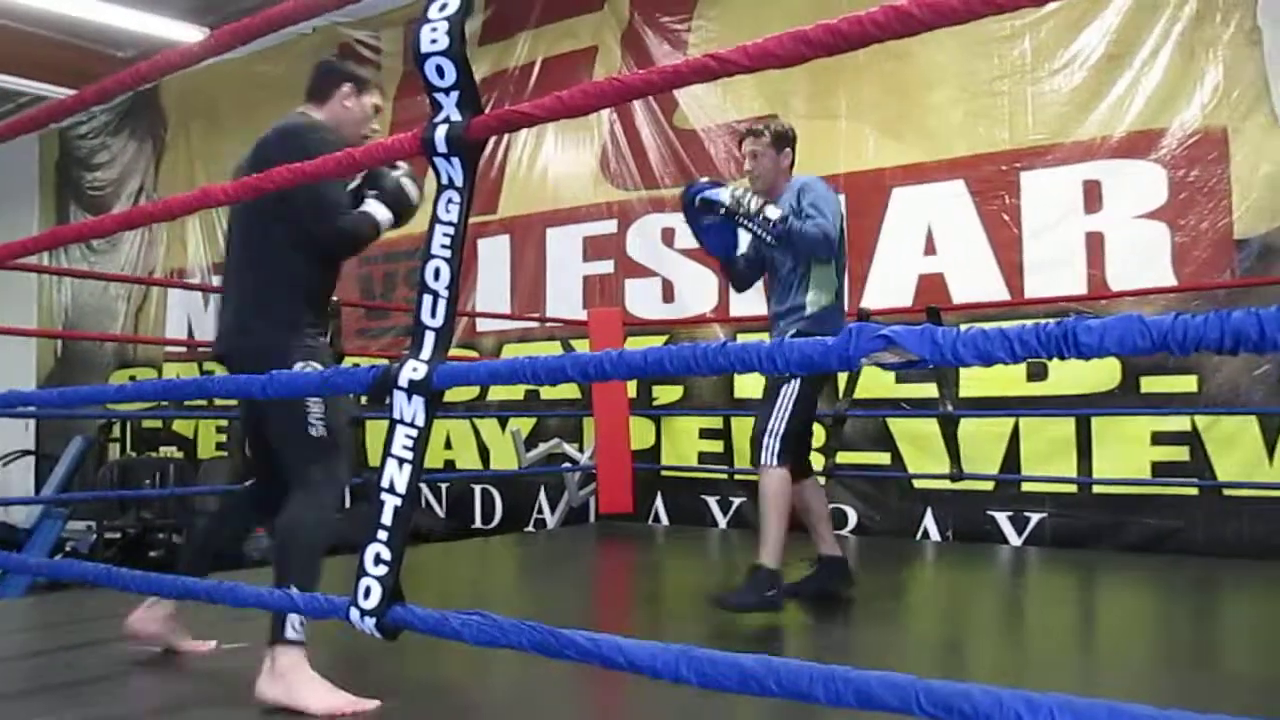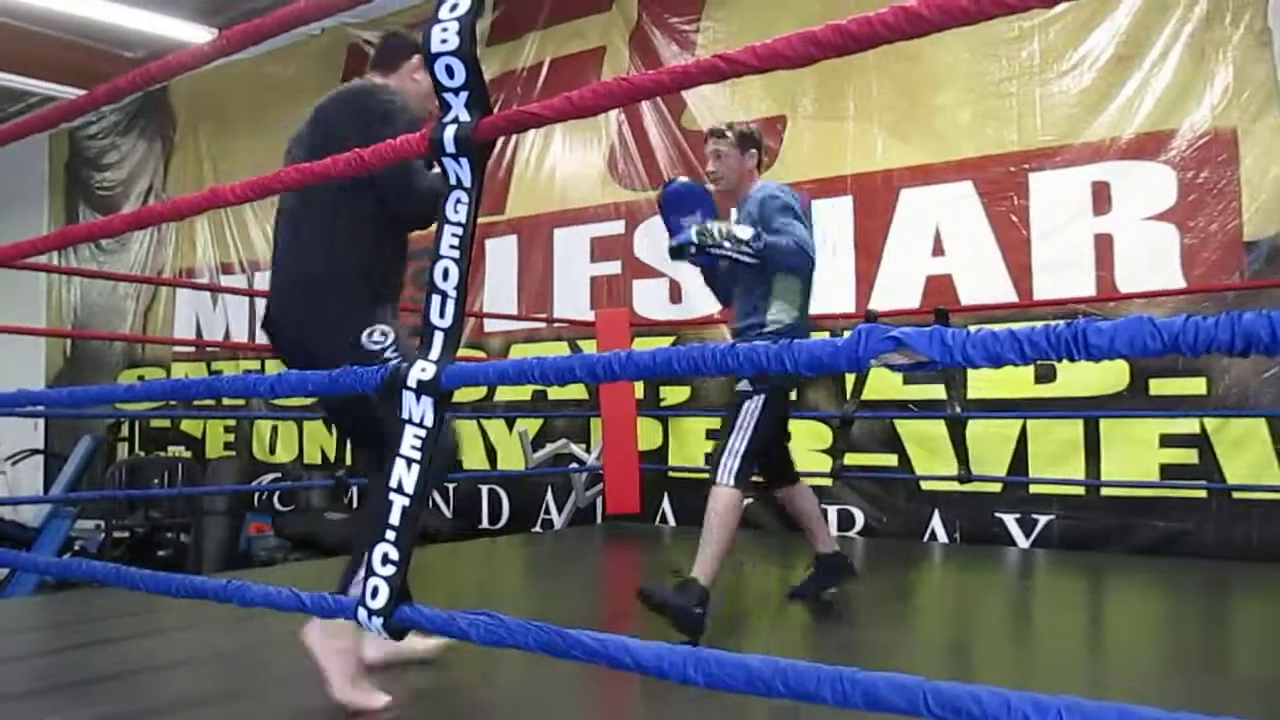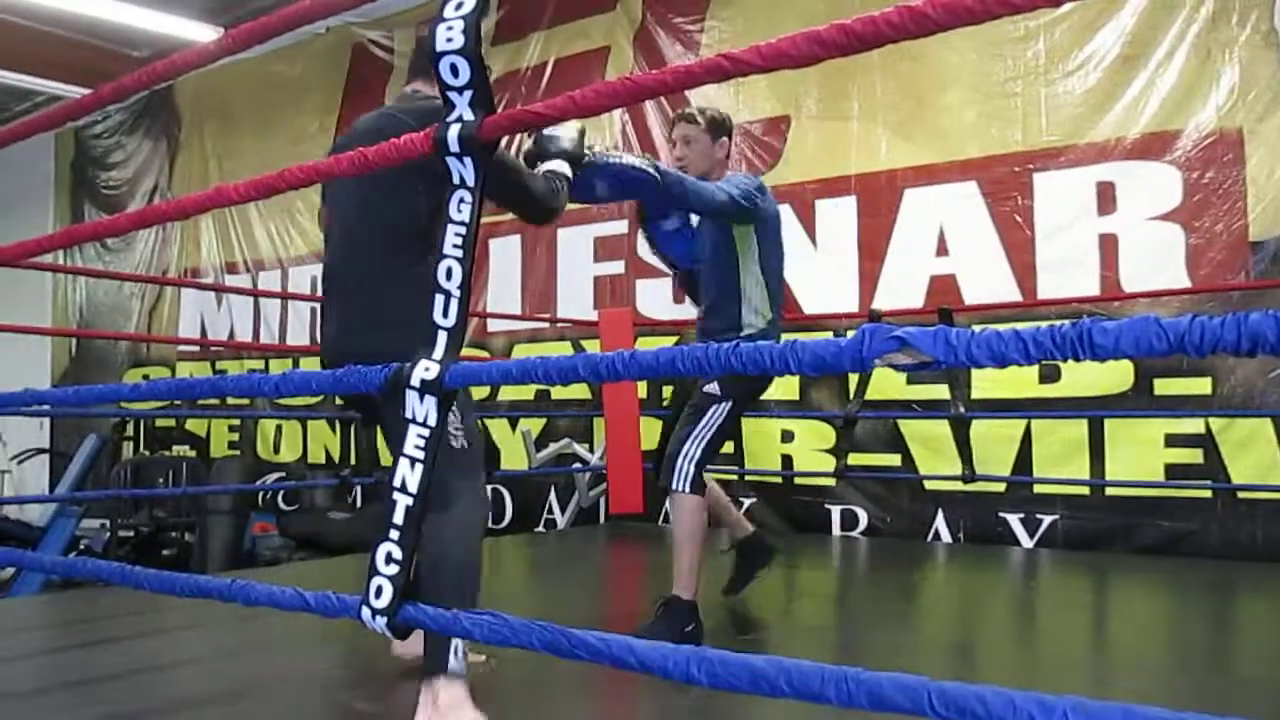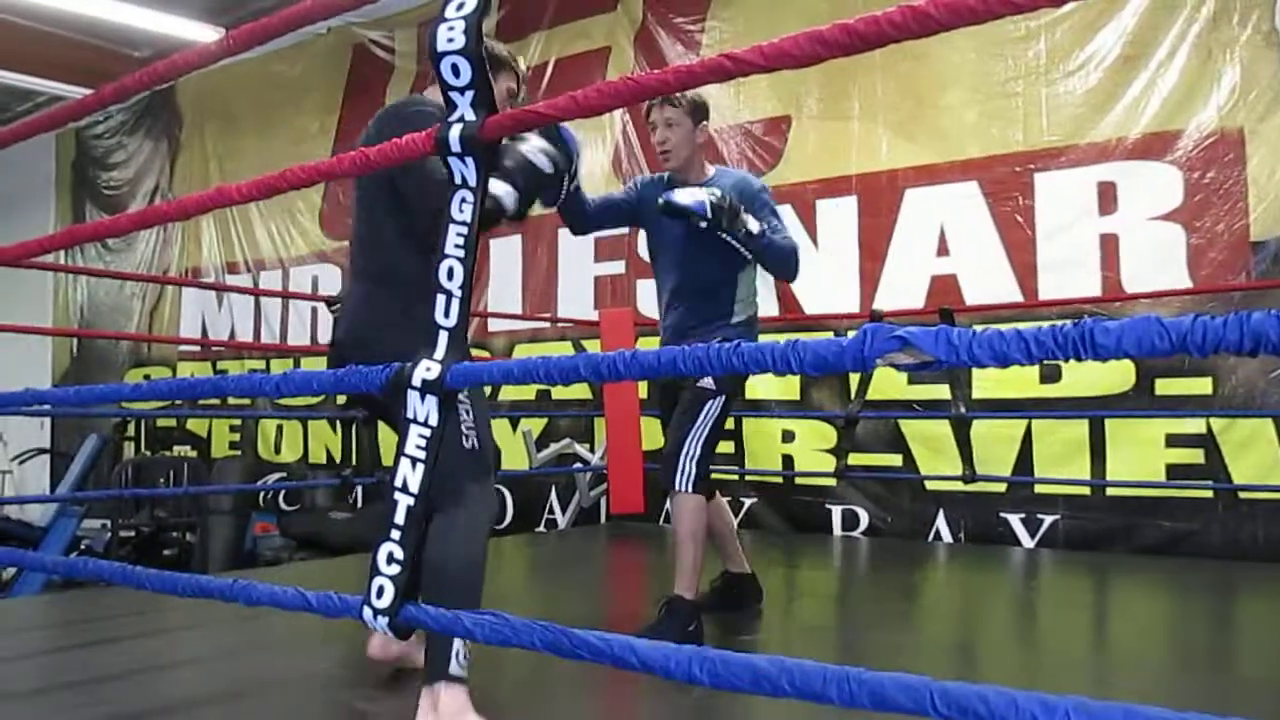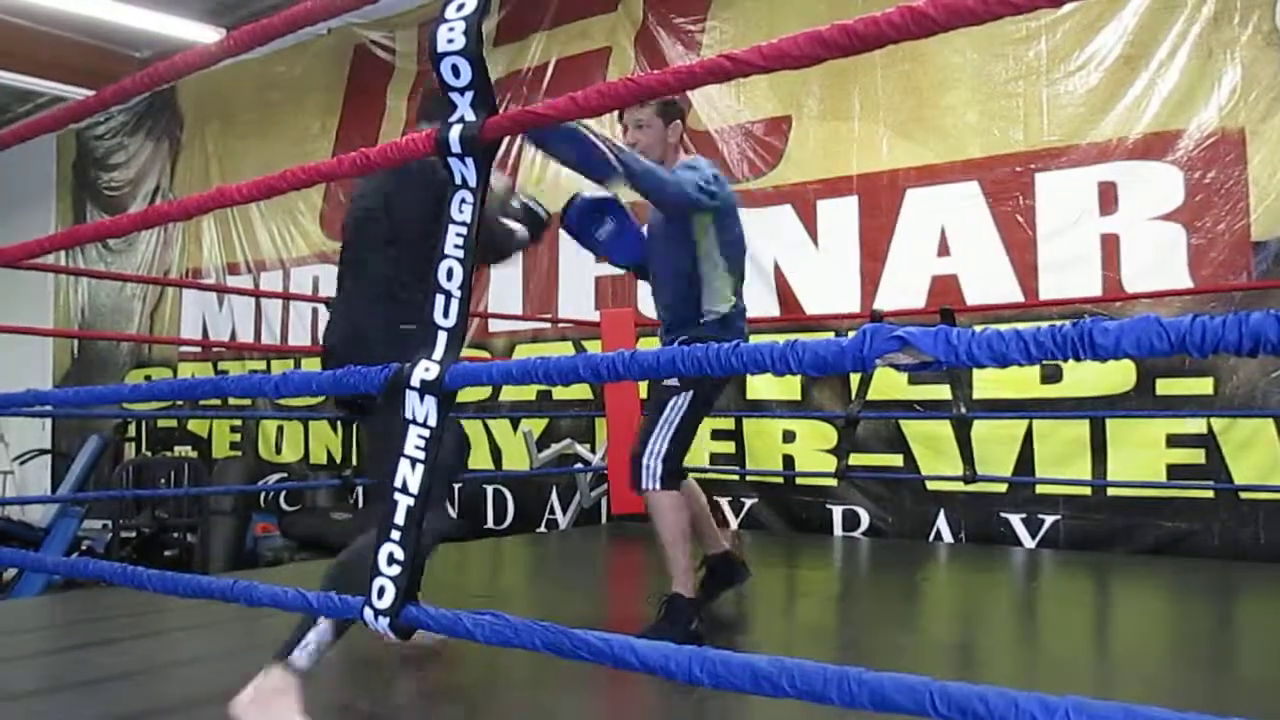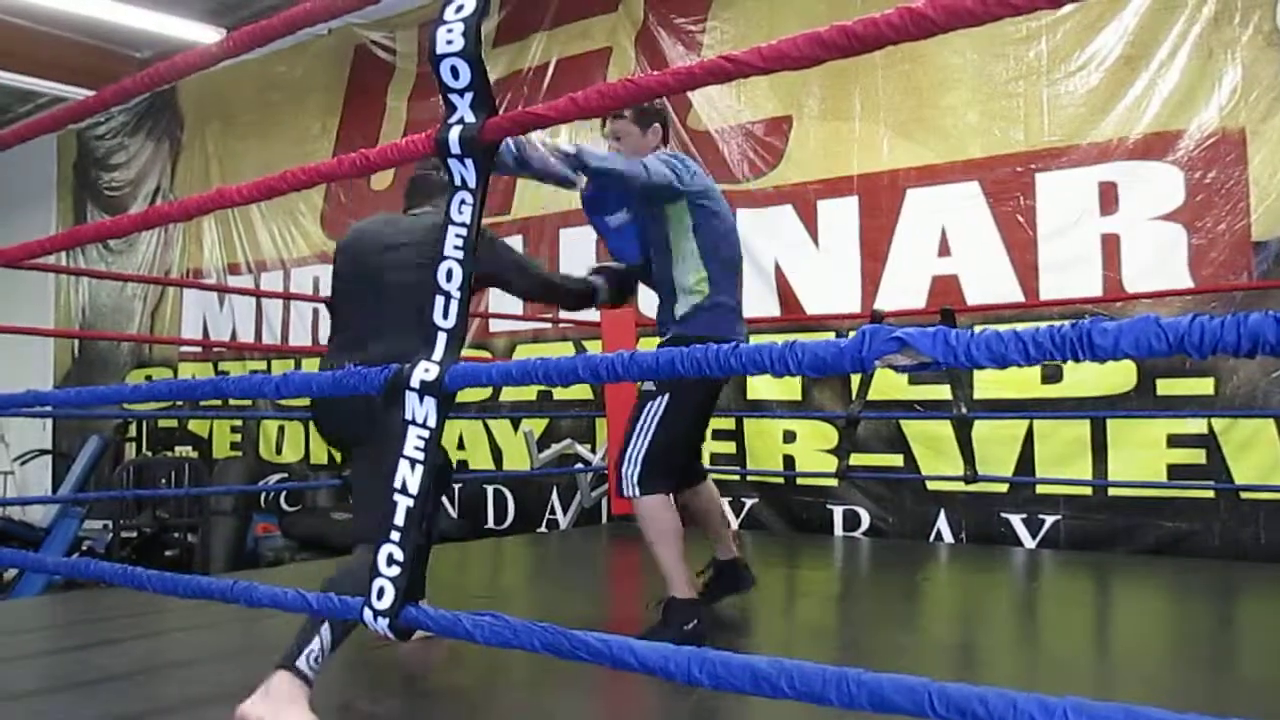
dt=0.2s
person 1, frame 1
left shoulder: (279, 149)
right shoulder: (306, 140)
right elbow: (336, 236)
left wrist: (365, 193)
right wrist: (386, 200)
left hip: (254, 341)
right hip: (280, 342)
left knee: (271, 482)
right knee: (324, 477)
left ankle: (158, 609)
right ankle: (286, 665)
person 1, frame 2
left shoulder: (326, 119)
right shoulder: (382, 104)
right elbow: (420, 203)
left wrist: (424, 154)
left hip: (298, 315)
right hip: (344, 314)
left knee: (382, 457)
left ankle: (370, 624)
right ankle: (340, 623)
person 1, frame 3
left shoulder: (357, 136)
right shoulder: (433, 119)
right elbow: (531, 199)
right wrist: (558, 153)
left hip: (348, 344)
right hip: (398, 343)
left knee: (439, 479)
right knee: (460, 494)
left ankle: (419, 630)
person 1, frame 4
left shoulder: (435, 139)
right shoulder: (417, 122)
left elbow: (489, 206)
right elbow: (444, 215)
left wrist: (535, 160)
right wrist: (512, 179)
left hip: (369, 342)
right hip: (408, 339)
left knee: (440, 485)
right knee: (468, 500)
left ankle: (397, 629)
person 1, frame 5
left shoulder: (384, 179)
right shoulder: (439, 165)
right elbow: (485, 241)
left wrist: (504, 208)
right wrist: (520, 218)
left hip: (355, 364)
right hip: (400, 363)
right knee: (413, 517)
person 1, frame 6
left shoulder: (357, 239)
right shoulder: (467, 234)
right elbow: (550, 290)
right wrist: (610, 285)
left hip: (337, 399)
right hip: (392, 397)
left knee: (444, 488)
person 2, frame 1
left shoulder: (810, 190)
right shoulder: (766, 208)
left elbow: (825, 241)
right elbow: (741, 279)
left wrist: (762, 217)
right wrist: (721, 236)
left hip: (811, 334)
right hip: (795, 338)
left knee: (771, 448)
right knee: (791, 457)
left ankle: (766, 577)
right ankle: (830, 564)
person 2, frame 2
left shoulder: (771, 198)
right shoulder: (745, 211)
left elbow: (797, 256)
right elbow: (724, 288)
left wrist: (727, 234)
right wrist: (697, 243)
left hip: (773, 348)
right hip: (761, 348)
left knee: (730, 464)
right knee: (772, 465)
left ankle: (693, 596)
right ankle: (831, 559)
person 2, frame 3
left shoulder: (746, 190)
right shoulder: (688, 205)
left elbow: (708, 190)
right hip: (713, 352)
left knee: (682, 467)
right knee: (690, 463)
left ankle: (680, 614)
right ankle: (751, 540)
person 2, frame 4
left shoulder: (743, 188)
right shoulder: (652, 190)
left elbow: (787, 264)
right elbow: (583, 218)
left wrist: (733, 217)
right wrist: (564, 186)
left hip: (724, 345)
right hip: (677, 348)
left knee: (685, 470)
right knee: (686, 473)
left ankle: (682, 613)
right ankle: (740, 580)
person 2, frame 5
left shoulder: (698, 173)
right shoulder: (664, 207)
left elbow: (678, 196)
left wrist: (586, 144)
right wrist: (614, 241)
left hip: (707, 340)
right hip: (687, 339)
left knee: (652, 466)
right knee: (667, 466)
left ankle: (682, 611)
right ankle: (723, 558)
person 2, frame 6
left shoulder: (678, 170)
right shoulder: (670, 182)
left elbow: (635, 176)
left wrist: (569, 159)
right wrist: (627, 245)
left hip: (697, 339)
right hip: (706, 339)
left knee: (639, 470)
right knee: (678, 464)
left ankle: (682, 615)
right ankle: (729, 563)
